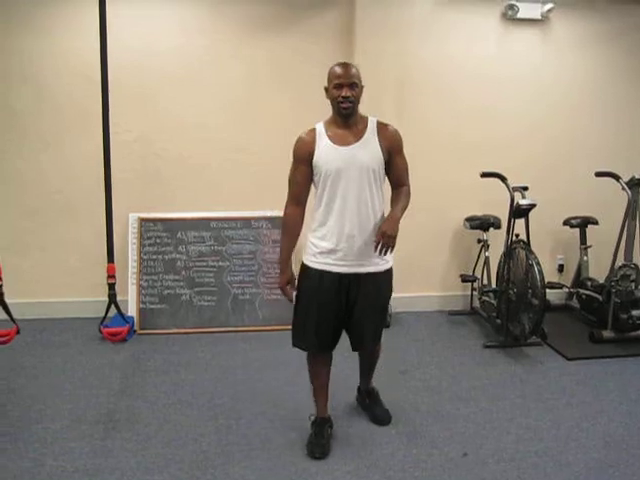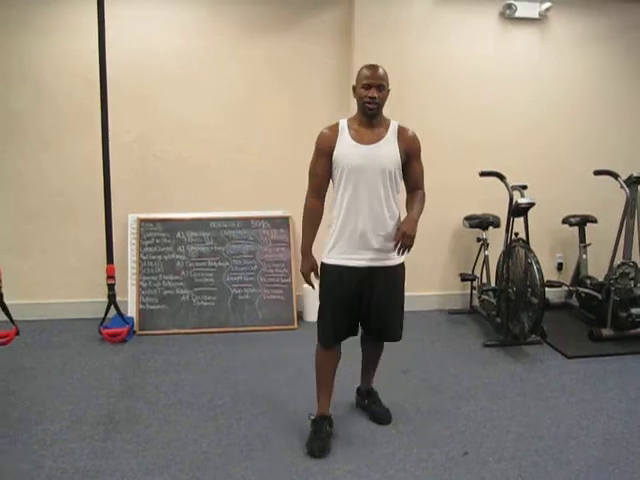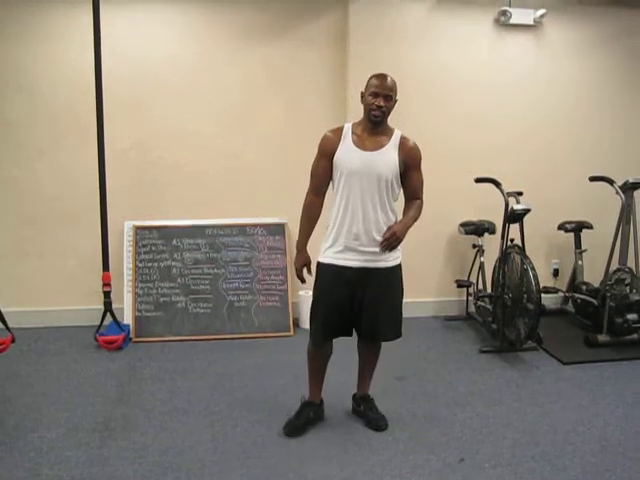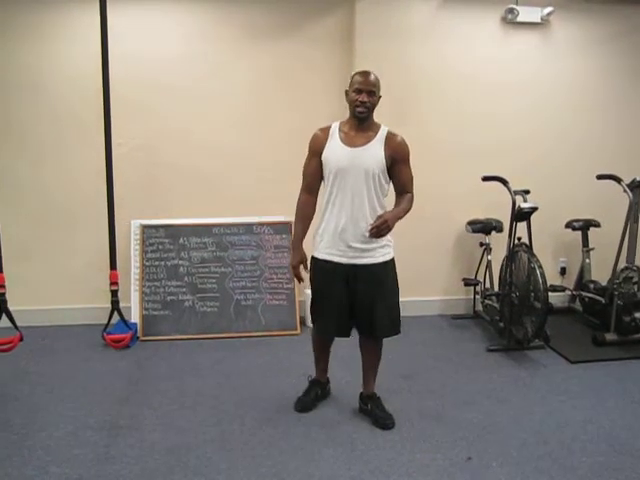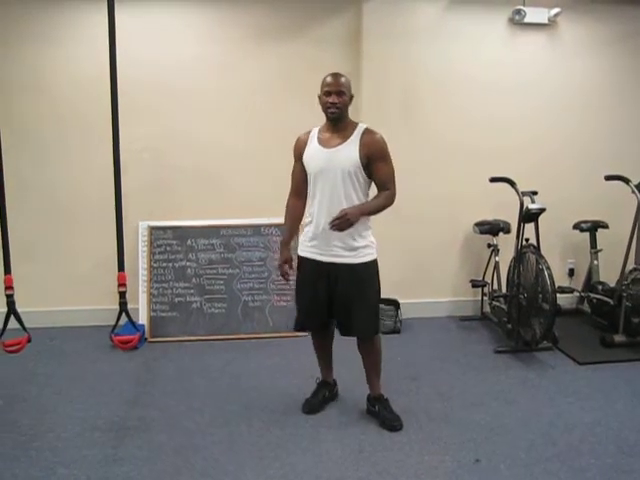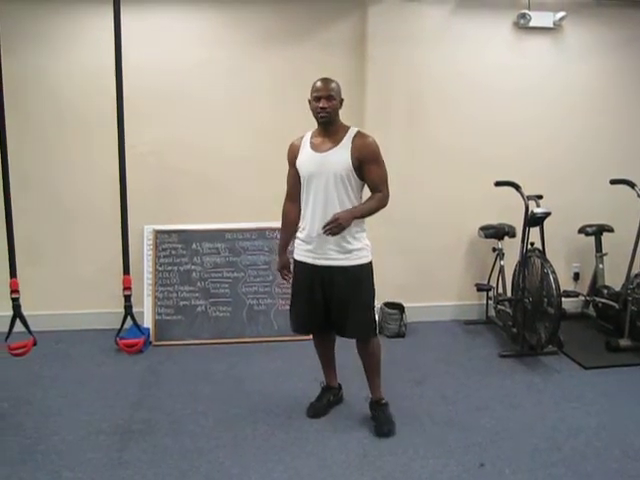
dt=0.4s
person 1, frame 1
left shoulder: (386, 135)
right shoulder: (308, 142)
left elbow: (402, 186)
right elbow: (295, 205)
left wrist: (394, 216)
right wrist: (284, 264)
left hip: (373, 263)
right hip: (322, 263)
left knee: (370, 339)
right knee: (317, 344)
left ankle: (366, 391)
right ankle: (322, 418)
person 1, frame 2
left shoulder: (406, 139)
right shoulder: (330, 137)
left elbow: (416, 189)
right elbow: (315, 196)
left wrist: (412, 218)
right wrist: (306, 251)
left hip: (386, 257)
right hip: (340, 257)
left knee: (377, 331)
right knee: (329, 337)
left ankle: (366, 391)
right ankle: (323, 417)
person 1, frame 3
left shoulder: (406, 149)
right shoulder: (333, 140)
left elbow: (415, 198)
right elbow: (315, 195)
left wrist: (404, 224)
right wrist: (301, 247)
left hip: (382, 261)
right hip: (336, 257)
left knee: (373, 334)
right knee: (321, 334)
left ankle: (362, 398)
right ankle: (313, 404)
person 1, frame 4
left shoulder: (394, 144)
right shoulder: (322, 139)
left elbow: (406, 193)
right elbow: (308, 194)
left wrist: (394, 215)
right wrist: (297, 245)
left hip: (375, 256)
right hip: (329, 254)
left knee: (373, 329)
right knee: (323, 326)
left ankle: (369, 395)
right ankle: (320, 381)
person 1, frame 5
left shoulder: (371, 141)
right shoulder: (304, 142)
left elbow: (388, 192)
right elbow: (297, 197)
left wrist: (358, 211)
right wrist: (285, 245)
left hip: (356, 254)
right hip: (312, 253)
left knee: (365, 328)
right knee: (316, 323)
left ankle: (376, 396)
right ankle: (327, 383)
person 1, frame 6
left shoulder: (362, 144)
right shoulder: (297, 147)
left elbow: (382, 194)
right elbow: (292, 202)
left wrist: (350, 214)
right wrist: (282, 250)
left hip: (351, 257)
right hip: (308, 256)
left knee: (363, 330)
right knee: (319, 326)
left ankle: (378, 400)
right ankle: (331, 387)
